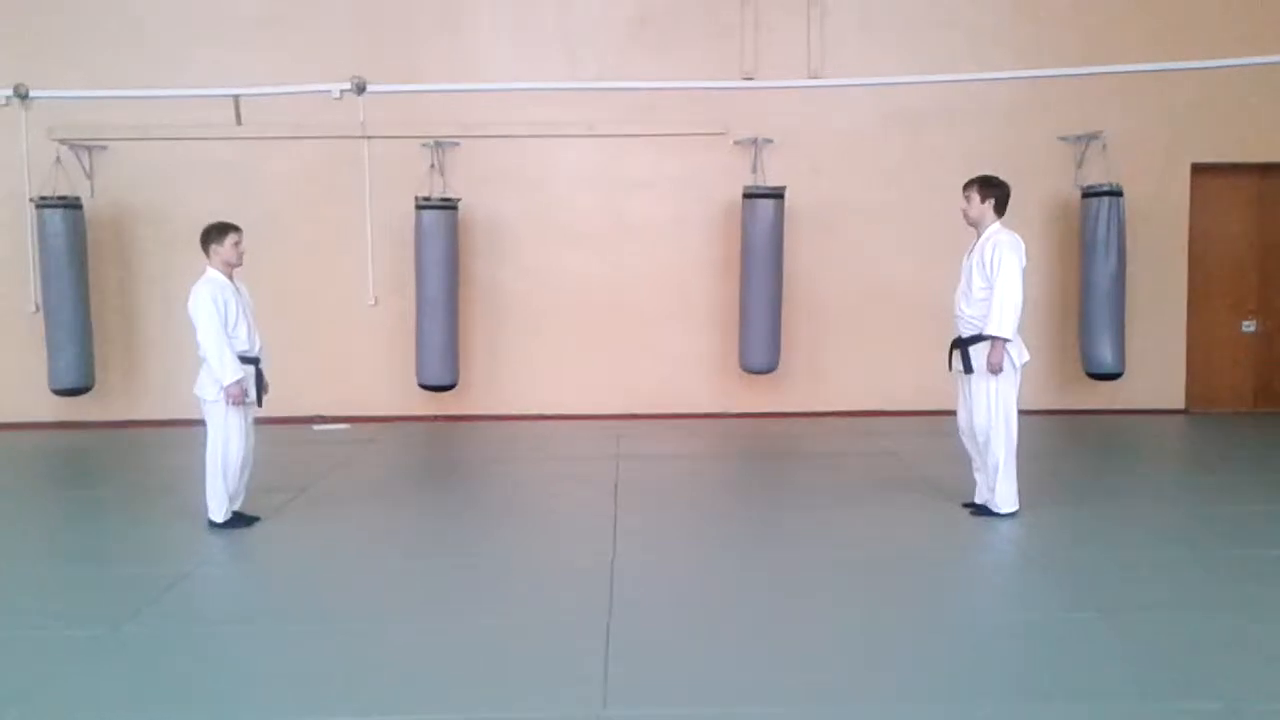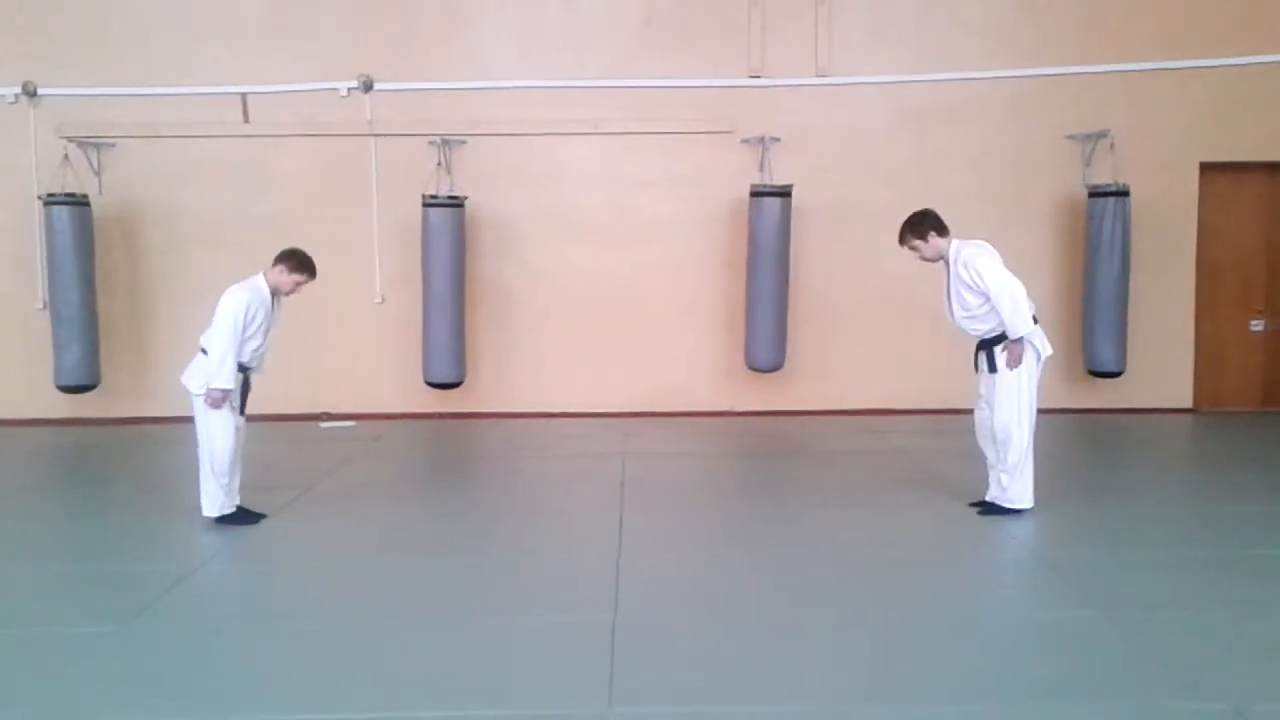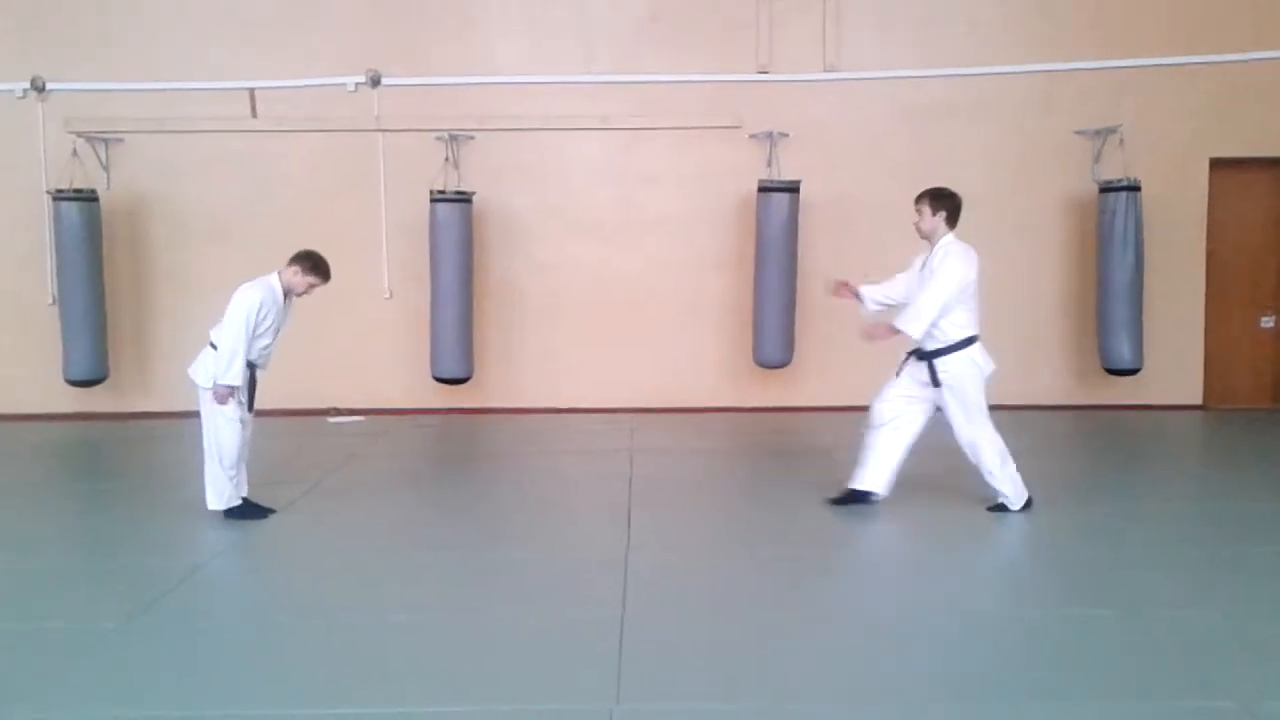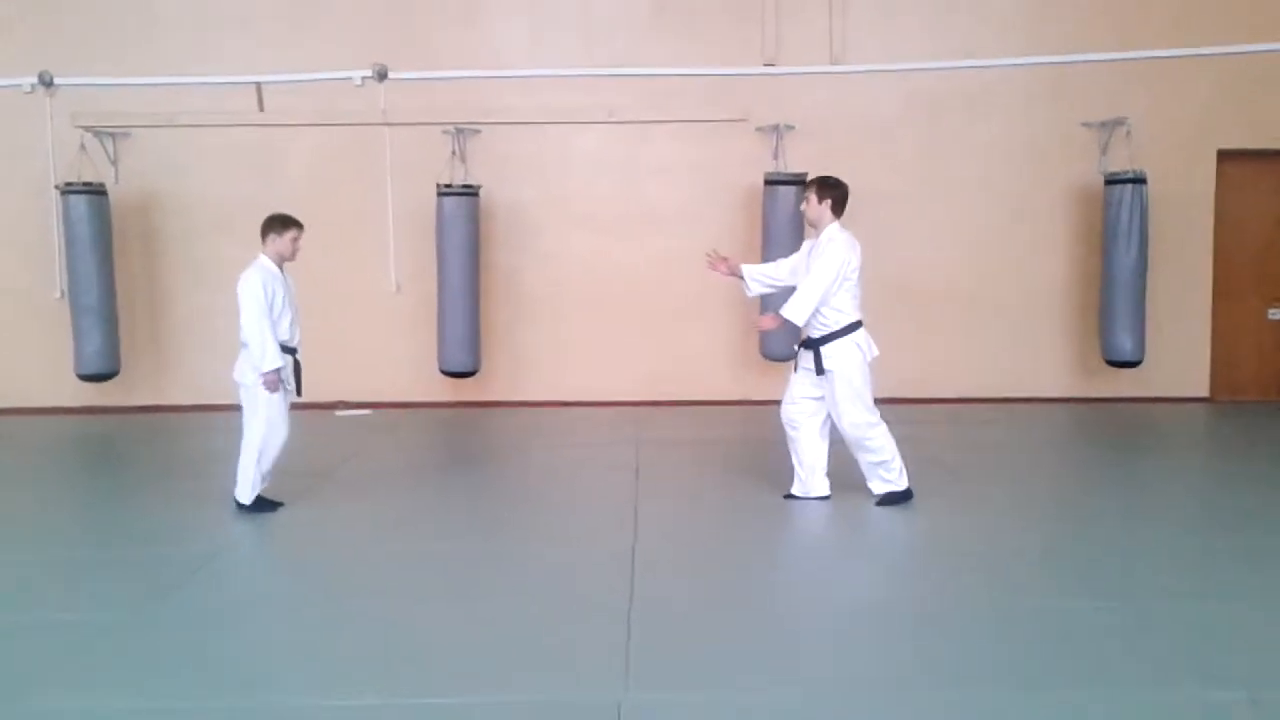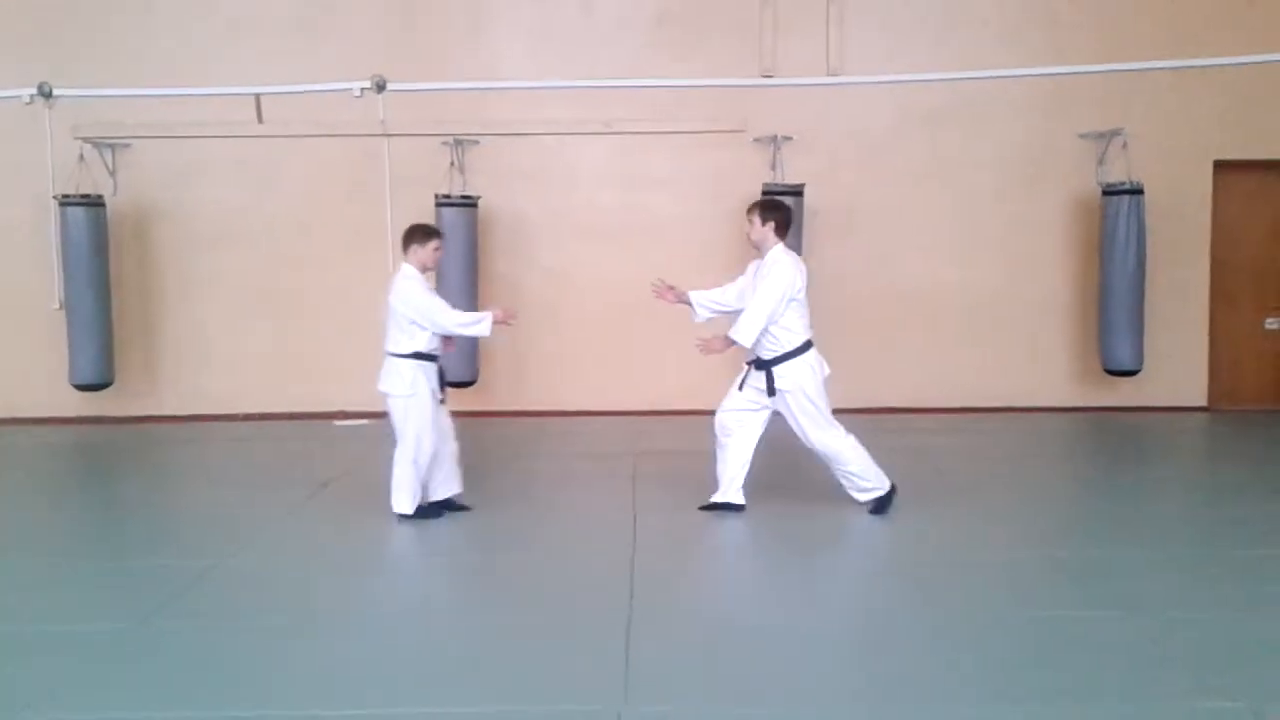
dt=1s
person 1, frame 1
left shoulder: (1004, 242)
right shoulder: (980, 245)
left elbow: (1008, 297)
left wrist: (998, 345)
left hip: (991, 349)
right hip: (972, 348)
left knee: (993, 426)
right knee: (971, 425)
left ankle: (1002, 501)
right ankle: (987, 494)
person 1, frame 2
left shoulder: (971, 255)
right shoulder: (955, 261)
left elbow: (1011, 293)
left wrist: (1016, 340)
right wrist: (1003, 344)
left hip: (1015, 346)
right hip: (994, 348)
left knee: (1009, 423)
right knee: (988, 422)
left ankle: (1014, 498)
right ankle: (1000, 492)
person 1, frame 3
left shoulder: (960, 255)
right shoulder: (927, 257)
left elbow: (933, 301)
right elbow: (900, 289)
left wrist: (894, 328)
right wrist: (858, 292)
left hip: (956, 360)
right hip: (926, 360)
left knee: (974, 433)
right knee: (888, 412)
left ankle: (1016, 497)
right ankle: (865, 486)
person 1, frame 4
left shoulder: (841, 244)
right shoulder: (814, 246)
left elbow: (815, 287)
right elbow: (783, 271)
left wrist: (780, 318)
right wrist: (736, 270)
left hip: (842, 348)
right hip: (817, 348)
left knee: (857, 421)
right knee: (798, 412)
left ankle: (895, 485)
right ankle: (811, 486)
person 1, frame 5
left shoulder: (786, 265)
right shoulder: (758, 268)
left elbow: (762, 310)
right elbow: (731, 296)
left wrist: (728, 341)
right wrist: (683, 297)
left hip: (793, 368)
right hip: (765, 368)
left knee: (822, 434)
right knee: (732, 421)
left ankle: (877, 488)
right ankle: (729, 496)
person 2, frame 1
left shoulder: (237, 287)
right shoulder: (207, 291)
right elbow: (214, 341)
left wrist: (257, 373)
right wrist: (232, 380)
left hip: (244, 376)
right hip: (224, 381)
left knee: (242, 447)
right knee: (227, 448)
left ankle: (231, 507)
right ankle: (219, 513)
person 2, frame 2
left shoulder: (273, 300)
right shoulder: (243, 296)
right elbow: (223, 343)
left wrist: (244, 379)
right wrist: (218, 386)
left hip: (233, 378)
right hip: (211, 378)
left knee: (232, 442)
right knee: (219, 444)
left ankle: (229, 503)
right ankle: (221, 509)
person 2, frame 3
left shoulder: (283, 299)
right shoulder: (256, 294)
right elbow: (233, 340)
right wrist: (226, 382)
left hip: (241, 373)
right hip: (220, 372)
left knee: (239, 436)
right knee: (226, 437)
left ankle: (237, 496)
right ankle: (228, 502)
person 2, frame 4
left shoulder: (279, 276)
right shoulder: (256, 277)
right elbow: (256, 328)
right wrist: (270, 367)
left hip: (276, 365)
right hip: (261, 368)
left knee: (270, 431)
right knee: (268, 433)
left ankle: (250, 494)
right ankle: (246, 494)
person 2, frame 5
left shoulder: (413, 283)
right shoulder: (409, 286)
right elbow: (444, 318)
left wrist: (443, 340)
right wrist: (489, 318)
left hip: (418, 372)
right hip: (409, 374)
left knee: (441, 434)
right knee: (416, 440)
left ankle: (441, 495)
right ankle: (406, 504)
